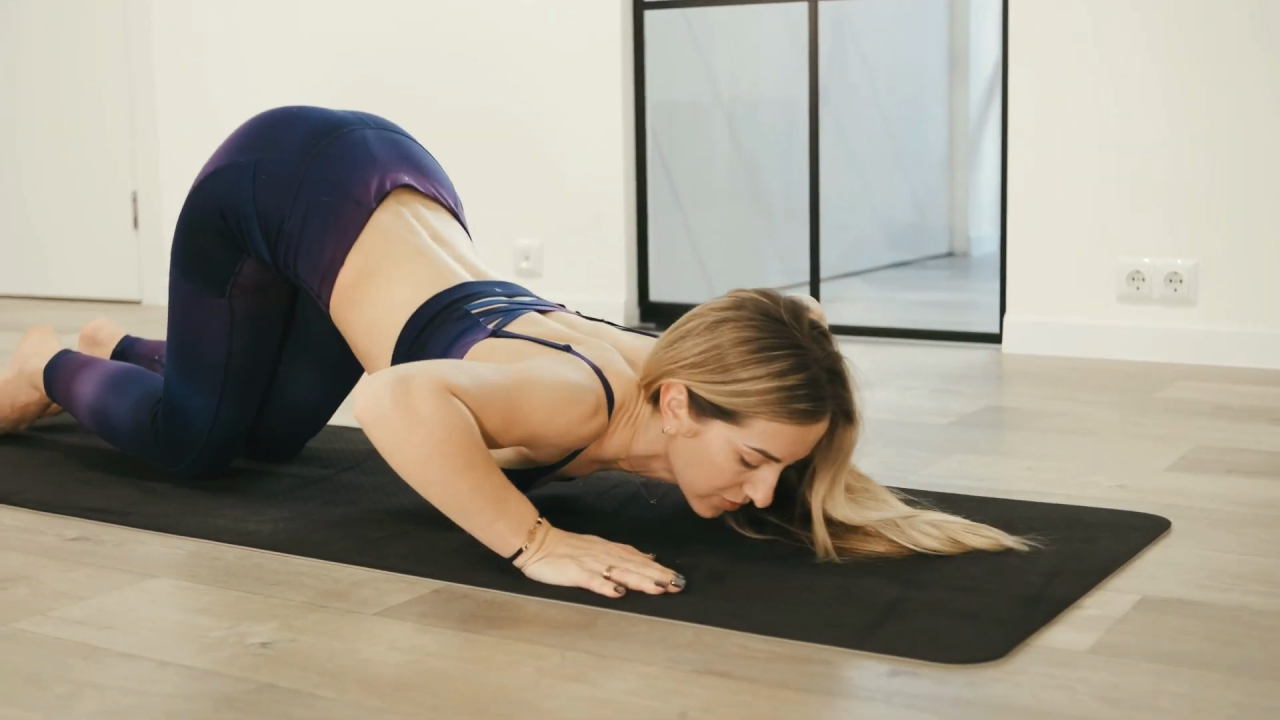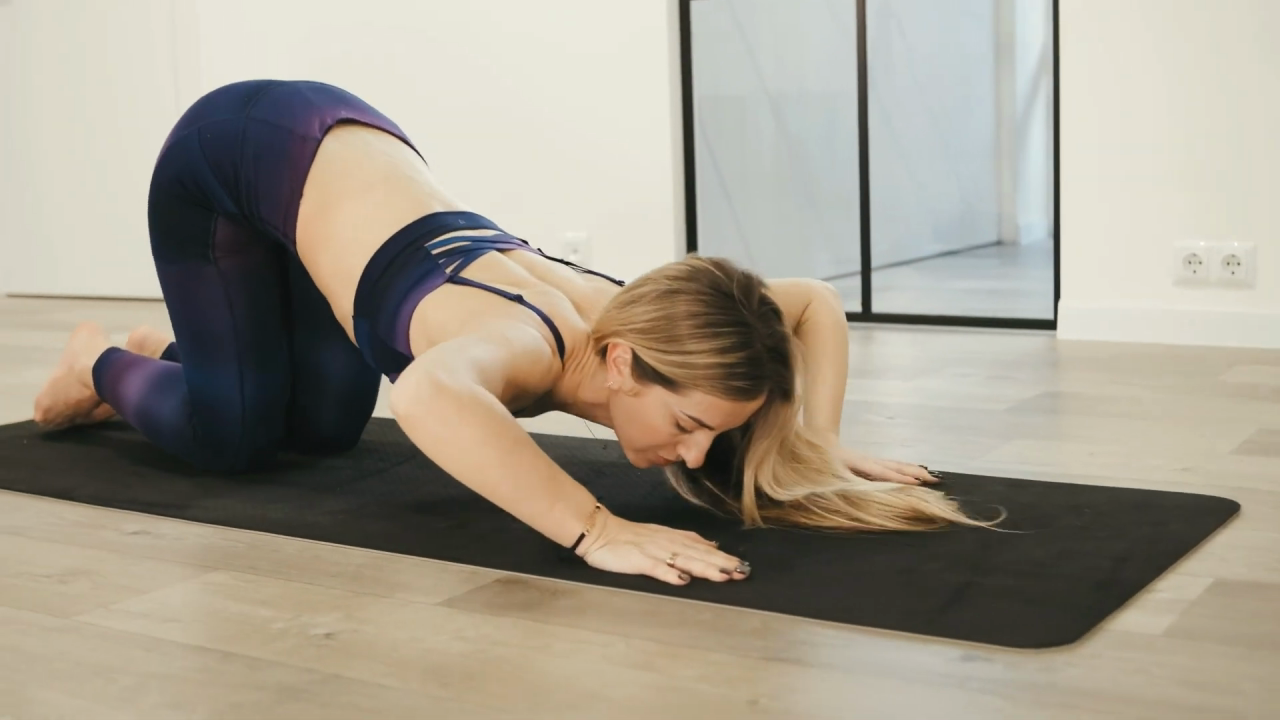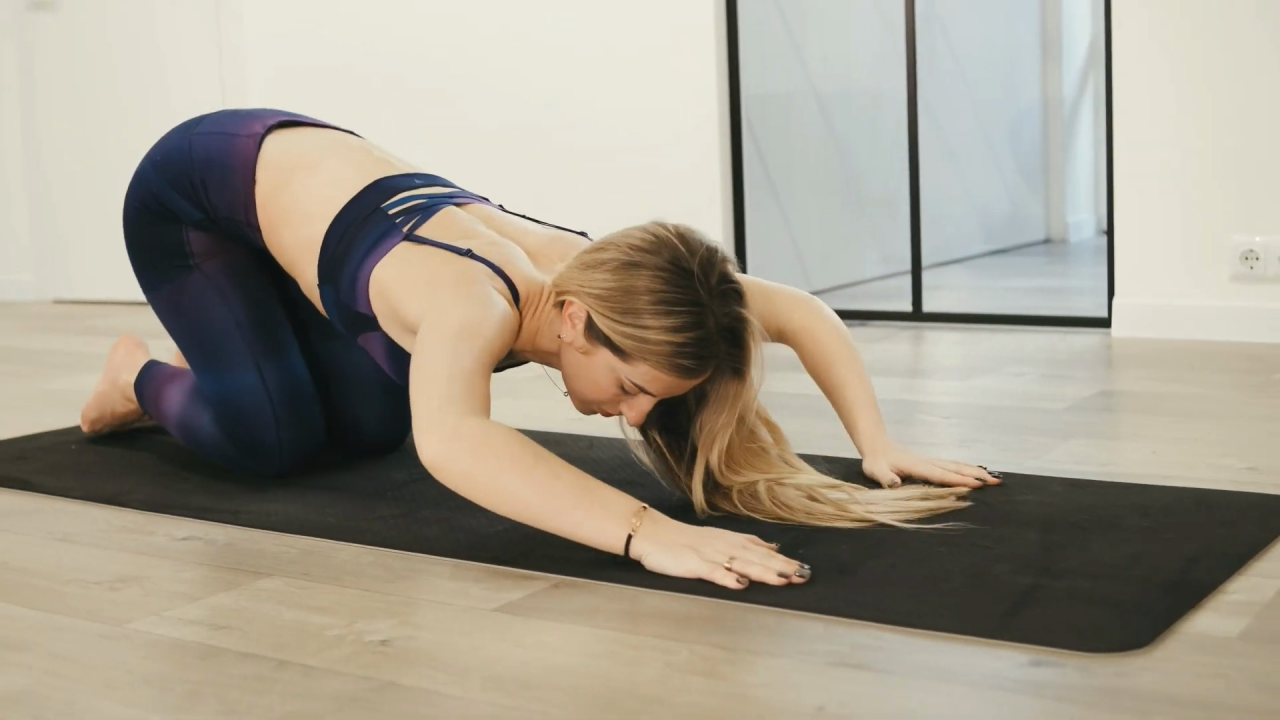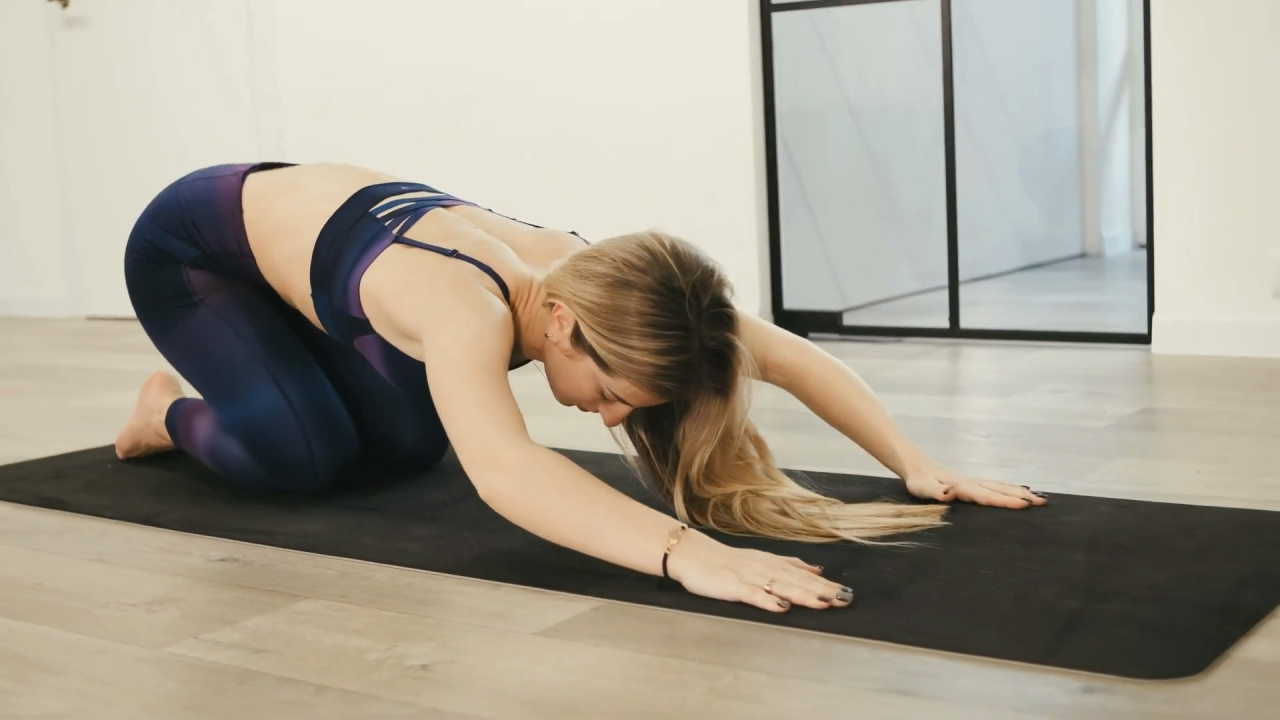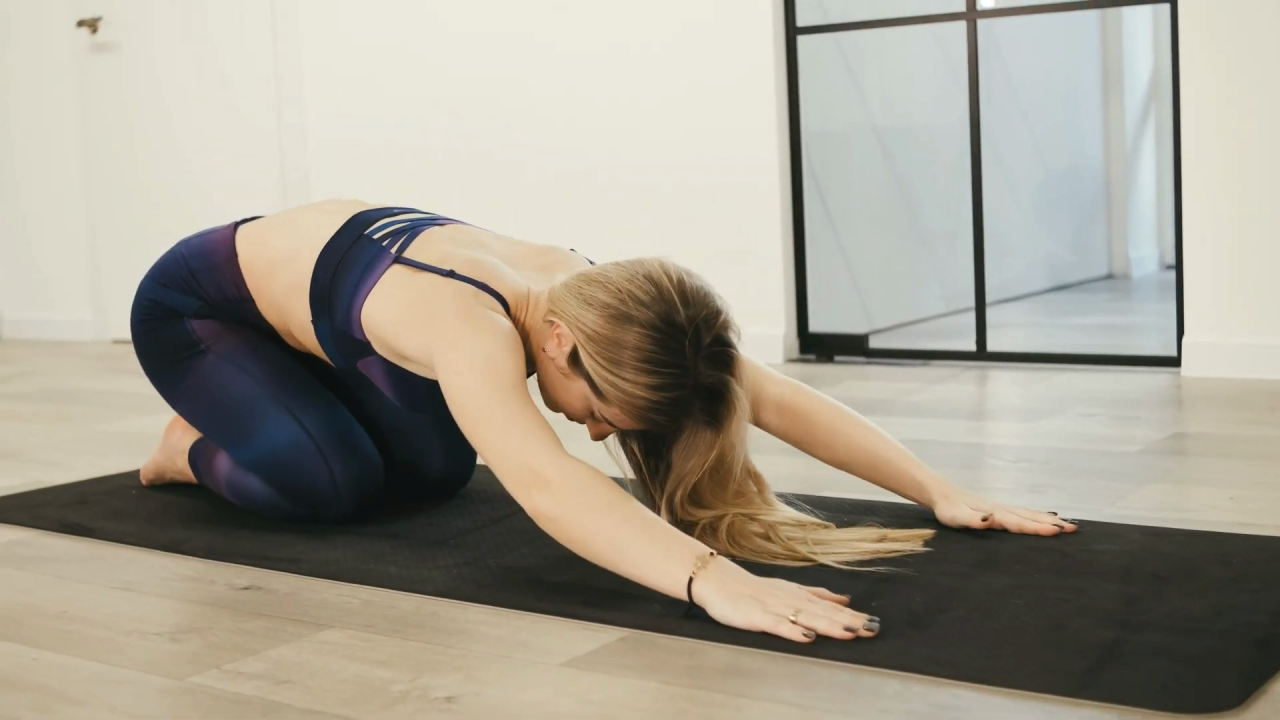
dt=0.5s
person 1, frame 1
left shoulder: (680, 382)
right shoulder: (574, 402)
left elbow: (796, 312)
right elbow: (397, 401)
left wrist: (819, 479)
right wrist: (535, 544)
left hip: (379, 178)
right hip: (274, 183)
left knee: (273, 432)
right knee: (193, 440)
left ankle: (117, 348)
person 1, frame 2
left shoulder: (638, 327)
right shoulder: (522, 345)
left elbow: (815, 300)
right elbow: (430, 396)
left wrist: (822, 448)
right wrist: (594, 530)
left hip: (338, 143)
right hip: (230, 152)
left knee: (325, 427)
right knee: (233, 434)
left ankle: (164, 352)
right ankle: (104, 366)
person 1, frame 3
left shoulder: (600, 279)
right shoulder: (477, 305)
left elbow: (802, 312)
right elbow: (452, 442)
left wrist: (877, 446)
right wrist: (645, 532)
left hip: (300, 174)
right hip: (194, 189)
left knee: (370, 427)
right knee: (272, 435)
left ankle: (213, 363)
right ankle: (144, 380)
person 1, frame 4
left shoulder: (594, 282)
right shoulder: (467, 304)
left elbow: (789, 355)
right elbow: (503, 468)
left wrist: (916, 466)
right wrist: (687, 552)
left hip: (299, 226)
right hip: (191, 243)
left knee: (407, 446)
right knee: (305, 455)
left ankle: (242, 391)
right ankle: (174, 413)
person 1, frame 5
left shoulder: (594, 299)
right shoulder: (469, 324)
left elbow: (775, 397)
right elbow: (543, 484)
left wrist: (940, 490)
right wrist: (714, 581)
left hip: (303, 296)
right hip: (197, 301)
left knee: (433, 470)
right knee: (329, 480)
left ankle: (264, 418)
right ankle: (197, 449)
